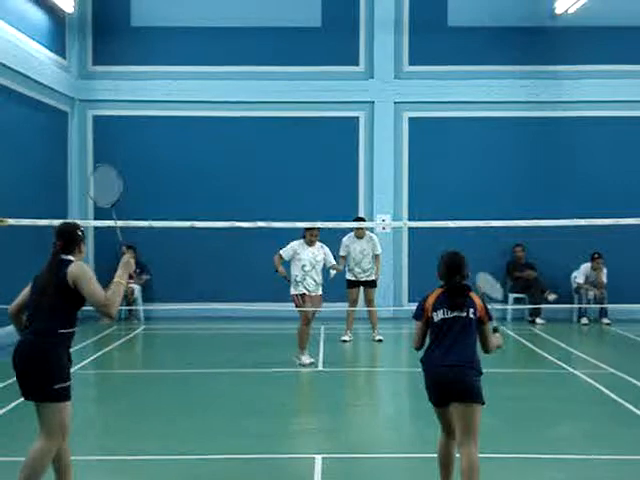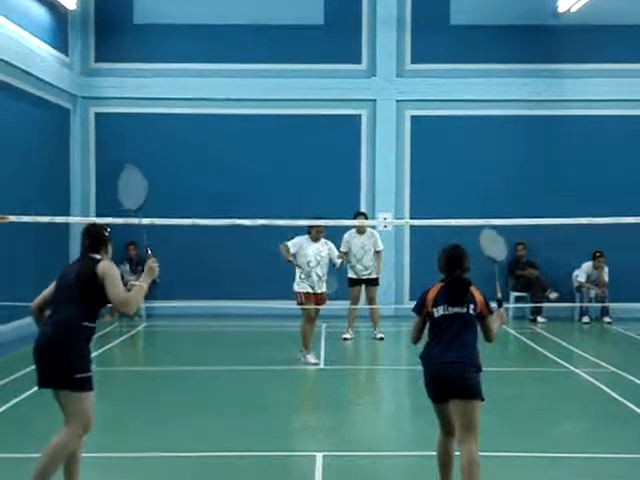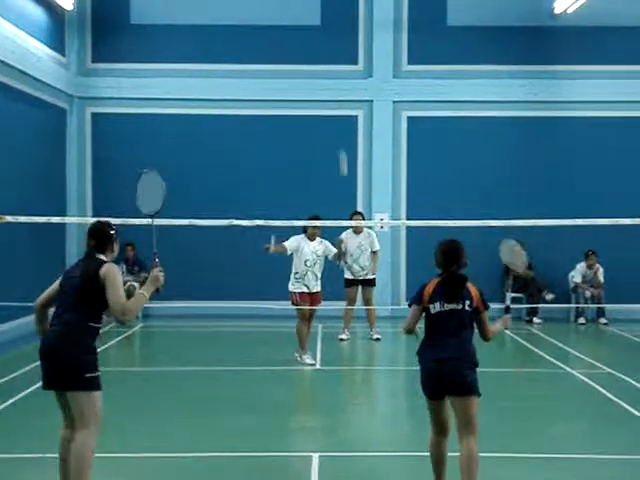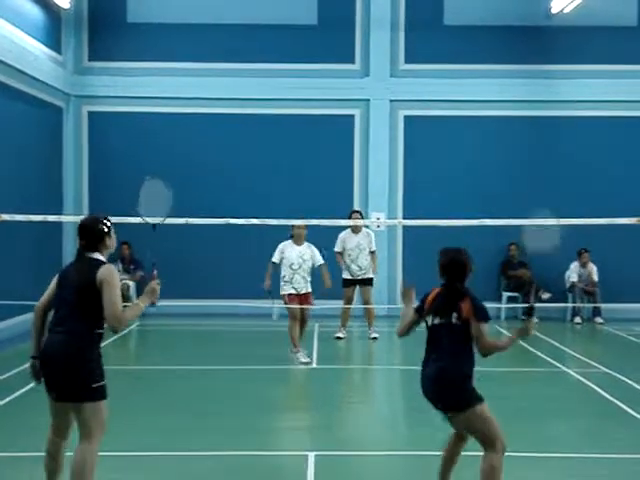
dt=0.4s
person 1, frame 1
left shoulder: (46, 272)
right shoulder: (77, 269)
left elbow: (14, 311)
right elbow: (108, 308)
right wrist: (122, 273)
left hip: (28, 352)
right hip: (48, 355)
left knee: (59, 429)
right knee: (52, 436)
person 1, frame 2
left shoulder: (71, 269)
right shoulder: (105, 266)
left elbow: (37, 307)
right elbow: (126, 306)
right wrist: (146, 278)
left hip: (49, 345)
right hip: (69, 346)
left knee: (78, 422)
right knee: (78, 426)
person 1, frame 3
left shoulder: (75, 269)
right shoulder: (108, 269)
left elbow: (40, 305)
right elbow: (123, 313)
left wrist: (47, 340)
right wrist: (149, 287)
left hip: (54, 346)
right hip: (75, 349)
left knee: (72, 424)
right knee: (88, 427)
person 1, frame 4
left shoulder: (69, 269)
right shoulder: (106, 271)
left elbow: (40, 310)
right elbow: (116, 322)
left wrist: (37, 354)
right wrist: (145, 299)
left hip: (53, 352)
right hip: (80, 355)
left knee: (59, 428)
right knee: (92, 435)
person 2, frame 1
left shoulder: (429, 301)
right shoulder: (476, 302)
left elbow: (417, 344)
right elbow: (487, 347)
right wrist: (498, 340)
left hip: (434, 374)
right hip: (465, 374)
left knee: (448, 433)
right knee: (468, 444)
person 2, frame 2
left shoulder: (430, 295)
right shoulder: (476, 296)
left elbow: (415, 338)
right elbow: (490, 336)
right wrist: (498, 319)
left hip: (434, 370)
right hip: (464, 371)
left knee: (447, 431)
right knee: (468, 441)
person 2, frame 3
left shoulder: (427, 289)
right shoulder: (473, 292)
left elbow: (409, 328)
right elbow: (487, 335)
left wrist: (409, 327)
right wrist: (502, 324)
left hip: (430, 367)
right hip: (461, 367)
left knee: (439, 430)
right knee: (468, 437)
person 2, frame 4
left shoulder: (431, 298)
right shoulder: (470, 303)
left elbow: (402, 331)
right elbow: (485, 349)
left wrist: (408, 304)
right wrist: (518, 335)
left hip: (431, 379)
right hip: (454, 380)
left knee: (461, 433)
right knee: (495, 446)
person 3, frame 1
left shoulder: (323, 249)
right shoulder: (295, 246)
left elbow: (332, 265)
right elbow: (278, 256)
left wrist: (338, 268)
right wrist: (279, 267)
left hip: (316, 290)
right hip: (299, 289)
left knee: (309, 321)
right knee: (306, 319)
left ankle: (303, 352)
right ankle: (302, 353)
person 3, frame 2
left shoulder: (328, 245)
right shoulder: (301, 241)
left elbow: (338, 259)
right elbow: (283, 247)
left wrist: (342, 259)
right wrist: (290, 258)
left hip: (320, 287)
right hip: (304, 286)
left knee: (313, 319)
right knee: (308, 318)
left ankle: (305, 349)
right ankle: (307, 352)
person 3, frame 3
left shoulder: (324, 244)
right shoulder: (297, 240)
left elbow: (337, 257)
right elbow: (283, 247)
left wrist: (340, 248)
right wrist: (273, 248)
left hip: (315, 287)
right hip: (298, 286)
left knee: (309, 319)
right knee: (303, 318)
left ankle: (301, 350)
right ankle: (303, 353)
person 3, frame 4
left shoulder: (311, 249)
right shoulder: (284, 246)
left elbow: (321, 265)
right elbow: (273, 262)
left wrist: (327, 279)
right wrist: (268, 279)
left hip: (305, 288)
right hip: (289, 288)
left knee: (304, 318)
right knee: (294, 317)
left ankle: (296, 346)
right ankle: (298, 351)
person 4, frame 1
left shoulder: (372, 238)
right shoulder: (346, 240)
left elbow: (377, 256)
right elbow: (342, 257)
left wrist: (377, 271)
right wrist: (340, 267)
left hip: (369, 276)
right hip: (352, 276)
left knee: (370, 303)
right knee: (352, 303)
left ankle: (375, 332)
right ankle: (348, 332)
person 4, frame 2
left shoulder: (374, 234)
right shoulder: (348, 236)
left elbow: (378, 252)
right elbow: (344, 253)
left wrist: (378, 267)
right wrist: (343, 260)
left hip: (371, 273)
right hip: (354, 274)
left knee: (372, 301)
right knee: (354, 301)
left ankle: (377, 330)
right ankle: (349, 330)
person 4, frame 3
left shoulder: (370, 234)
right shoulder: (345, 236)
left elbow: (375, 253)
right elbow: (341, 253)
left wrist: (374, 266)
right wrist: (342, 261)
left hip: (368, 274)
right hip: (350, 274)
left knee: (368, 302)
right knee: (350, 302)
left ankle: (373, 331)
right ankle: (345, 331)
person 4, frame 4
left shoulder: (369, 234)
right shoulder: (343, 235)
left elbow: (373, 252)
right elbow: (338, 253)
left wrist: (374, 266)
right wrist: (343, 264)
left hip: (366, 273)
right hip: (349, 274)
left knee: (367, 301)
right knee: (347, 302)
left ankle: (371, 329)
right ankle: (342, 329)
